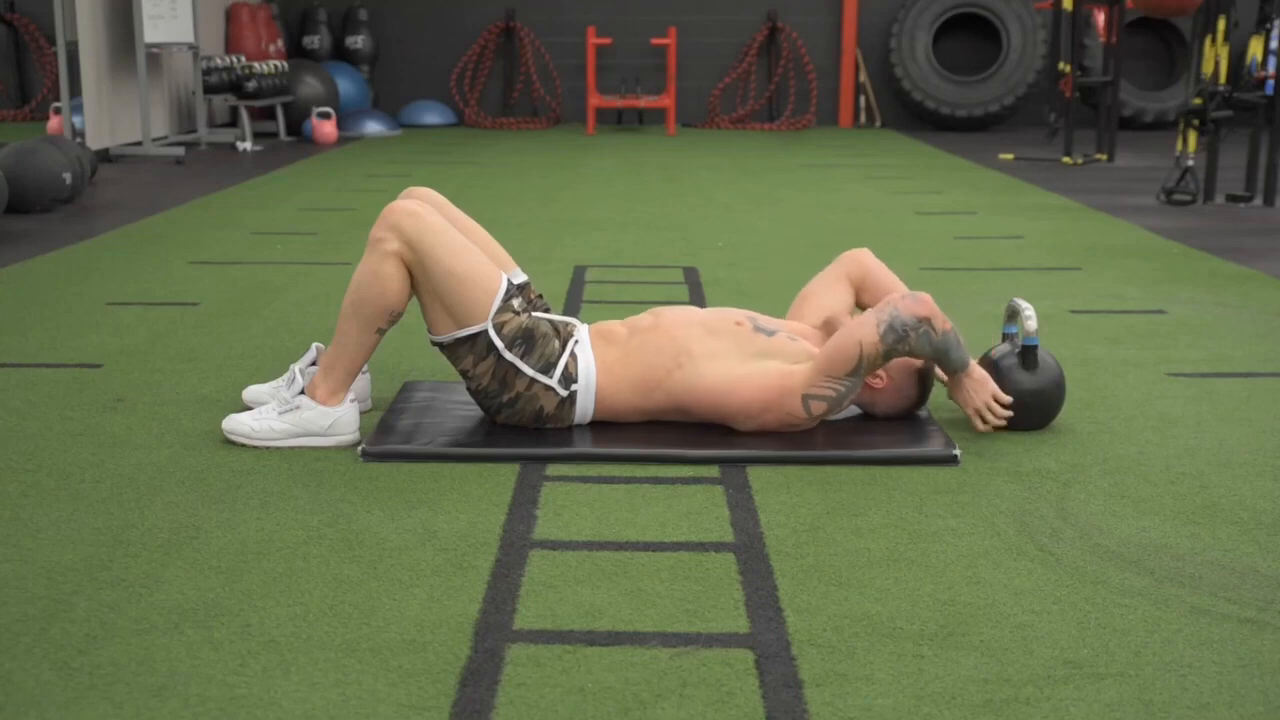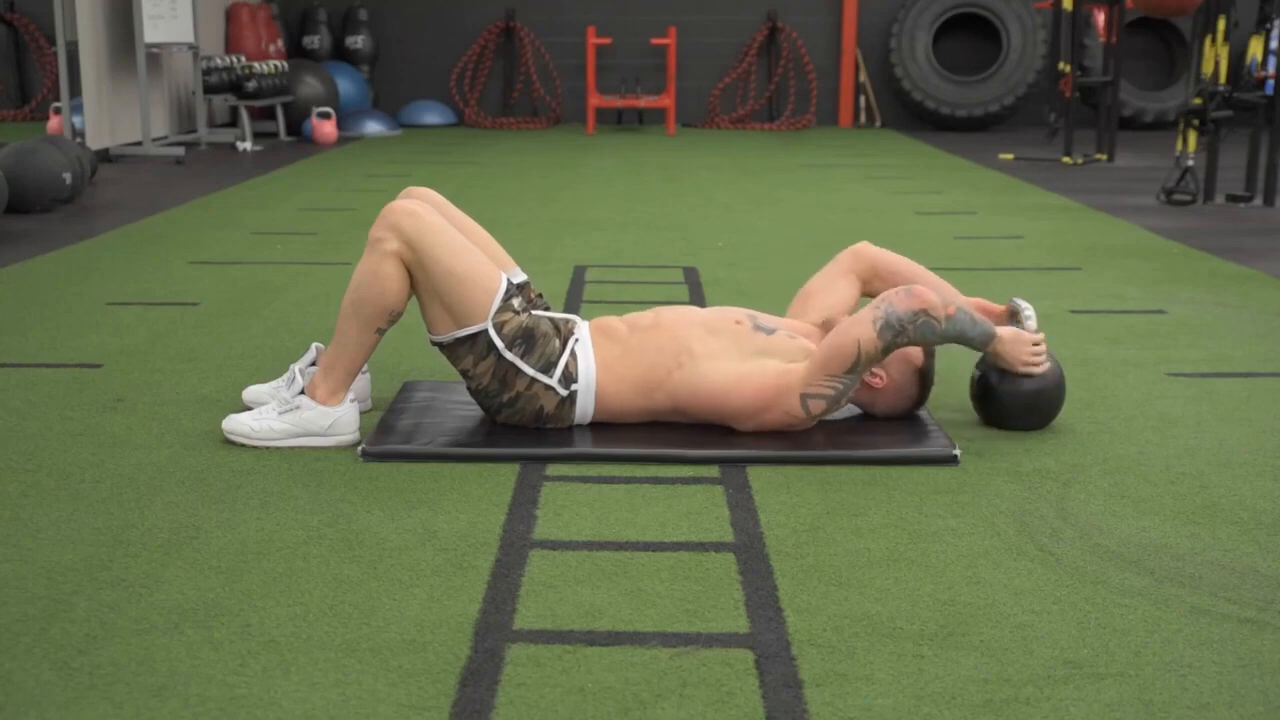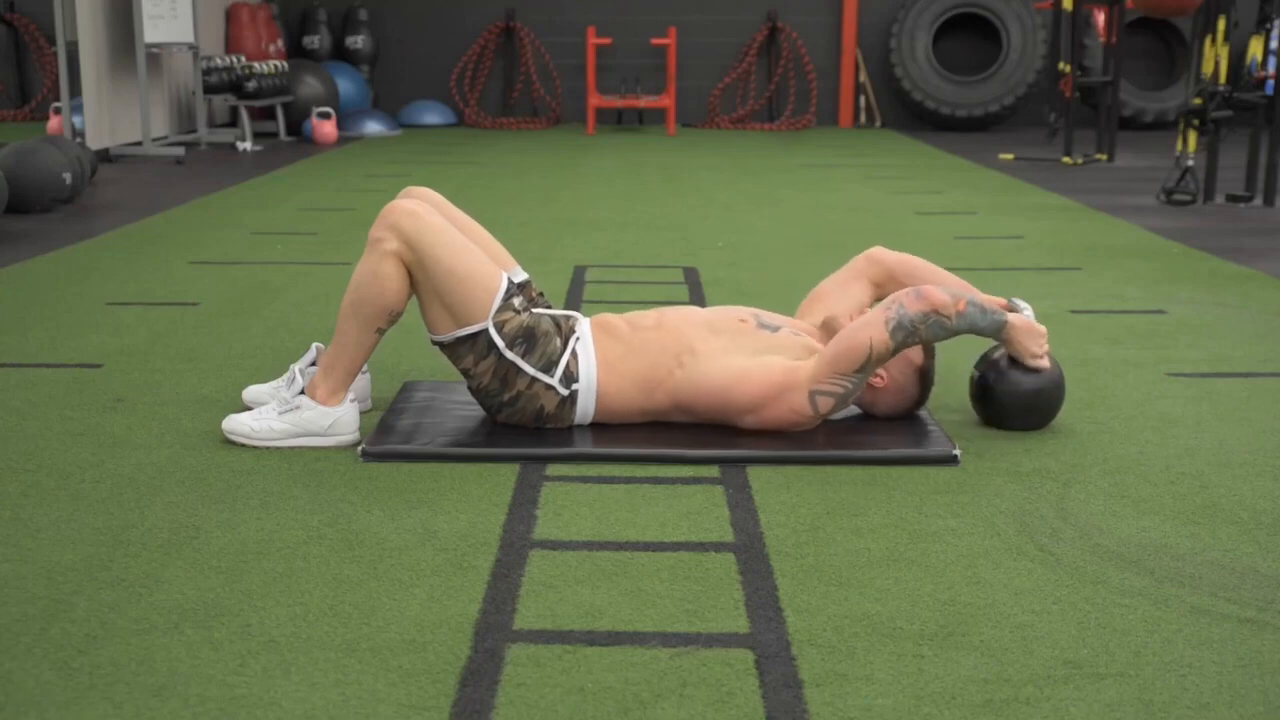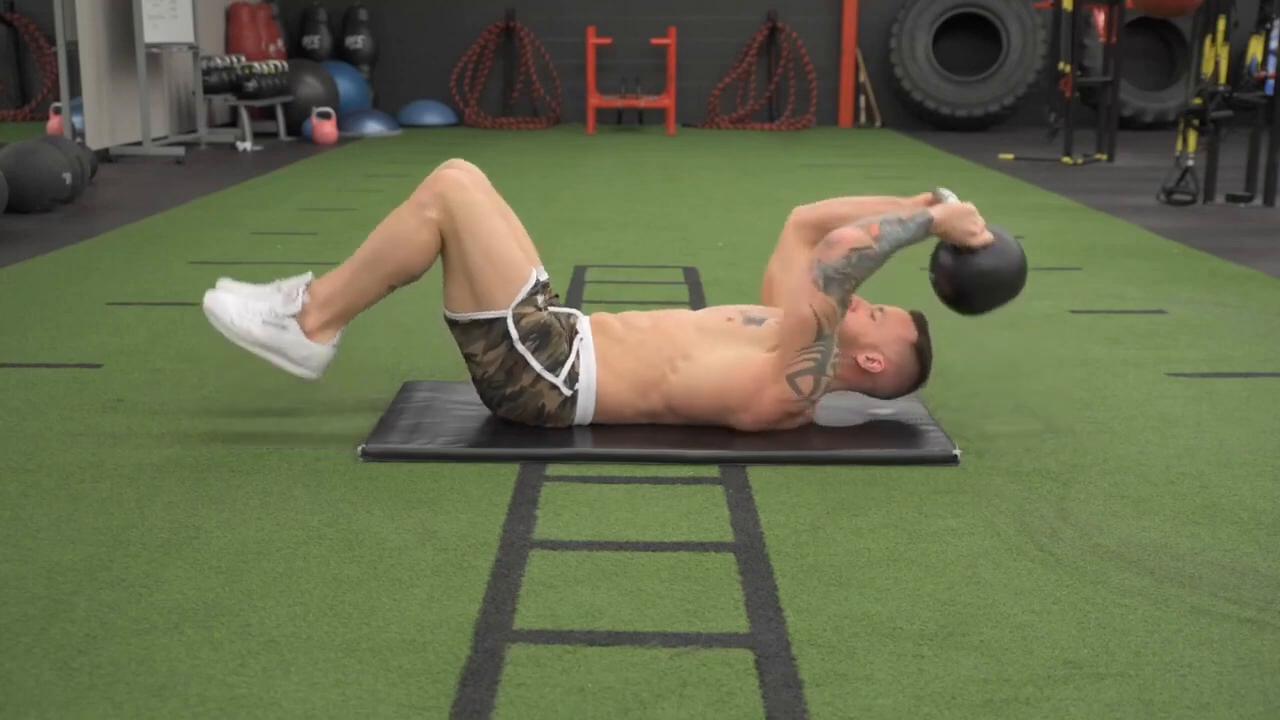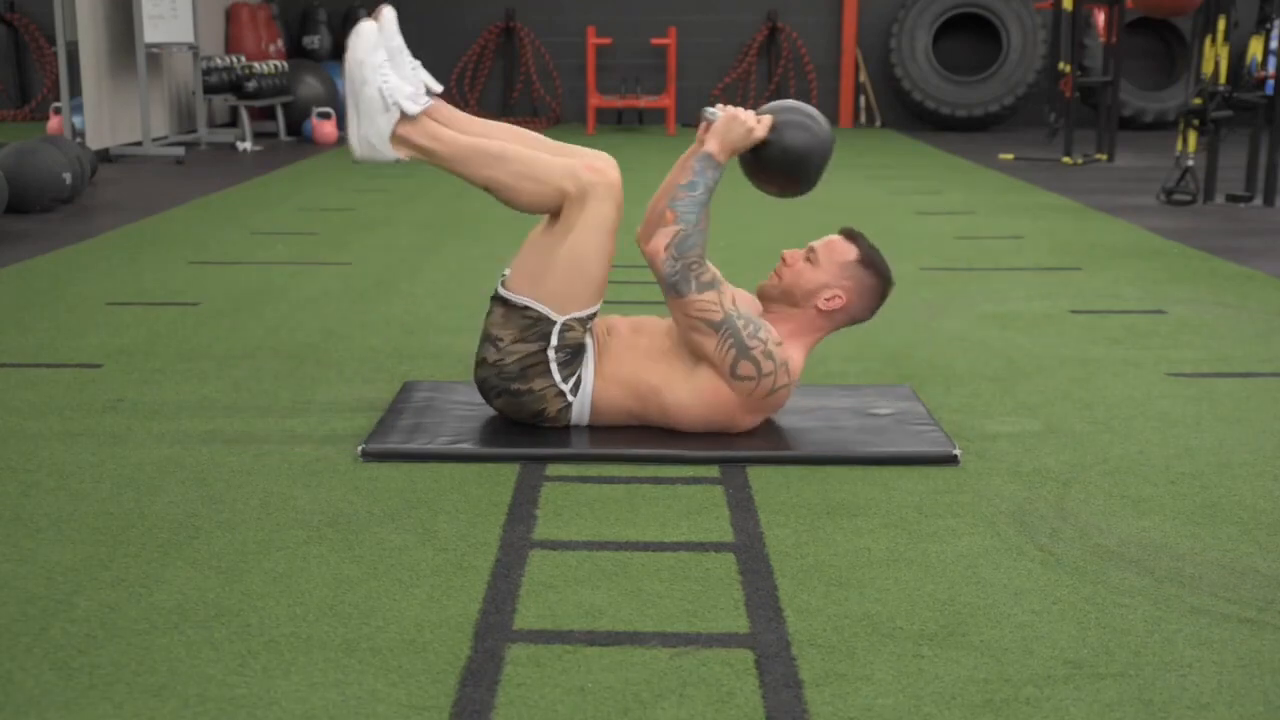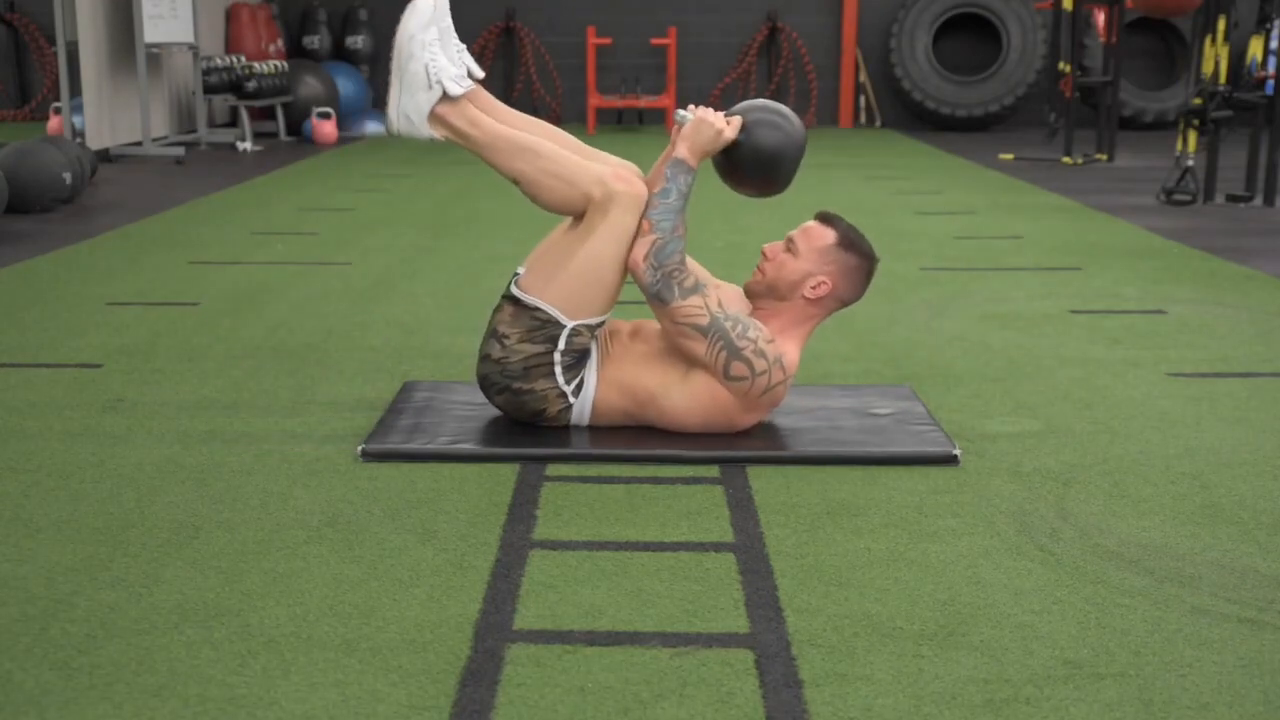
dt=0.5s
person 1, frame 1
left shoulder: (814, 394)
right shoulder: (804, 343)
left elbow: (913, 310)
right elbow: (856, 262)
left wrist: (961, 375)
right wrist: (955, 353)
left hip: (541, 383)
right hip: (554, 343)
left knee: (401, 227)
right knee: (415, 205)
left ankle: (324, 403)
right ankle: (335, 375)
person 1, frame 2
left shoulder: (811, 398)
right shoulder: (809, 336)
left elbow: (910, 306)
right elbow: (864, 257)
left wrist: (988, 335)
right wrist: (975, 307)
left hip: (542, 380)
right hip: (559, 339)
left knee: (400, 226)
right knee: (414, 204)
left ankle: (325, 404)
right ankle: (337, 373)
person 1, frame 3
left shoulder: (812, 396)
right shoulder: (814, 339)
left elbow: (924, 303)
right elbow: (878, 263)
left wrist: (1001, 324)
right wrist: (997, 304)
left hip: (543, 380)
right hip: (558, 339)
left knee: (400, 225)
right knee: (415, 203)
left ankle: (324, 404)
right ankle: (335, 373)
person 1, frame 4
left shoulder: (793, 389)
right shoulder: (787, 338)
left elbow: (842, 251)
right elbow: (805, 222)
left wrist: (931, 219)
right wrist: (924, 204)
left hip: (541, 374)
right hip: (558, 339)
left knee: (456, 184)
right knee: (453, 188)
left ankle: (310, 327)
right ankle: (313, 306)
person 1, frame 5
left shoulder: (768, 368)
right shoulder: (752, 324)
left elbow: (669, 256)
right elbow: (665, 230)
left wrist: (716, 151)
right wrist: (712, 144)
left hip: (531, 378)
right hip: (542, 365)
left knee: (596, 179)
right knee: (591, 178)
left ankle: (399, 128)
right ankle: (414, 110)
person 1, frame 6
left shoulder: (761, 366)
right shoulder: (747, 315)
left elbow: (649, 263)
right elbow: (650, 236)
left wrist: (686, 156)
right wrist: (682, 149)
left hip: (534, 374)
right hip: (548, 363)
left knee: (619, 192)
right knee: (625, 189)
left ankle: (440, 108)
right ankle: (455, 90)
